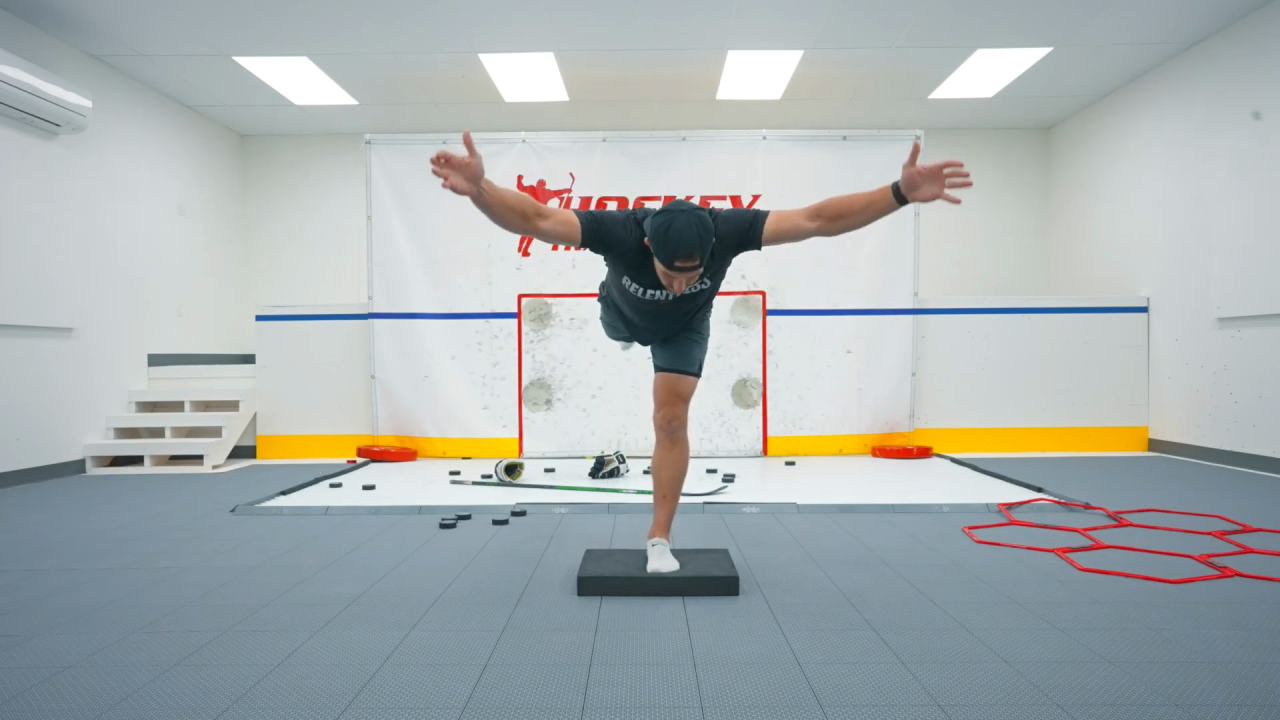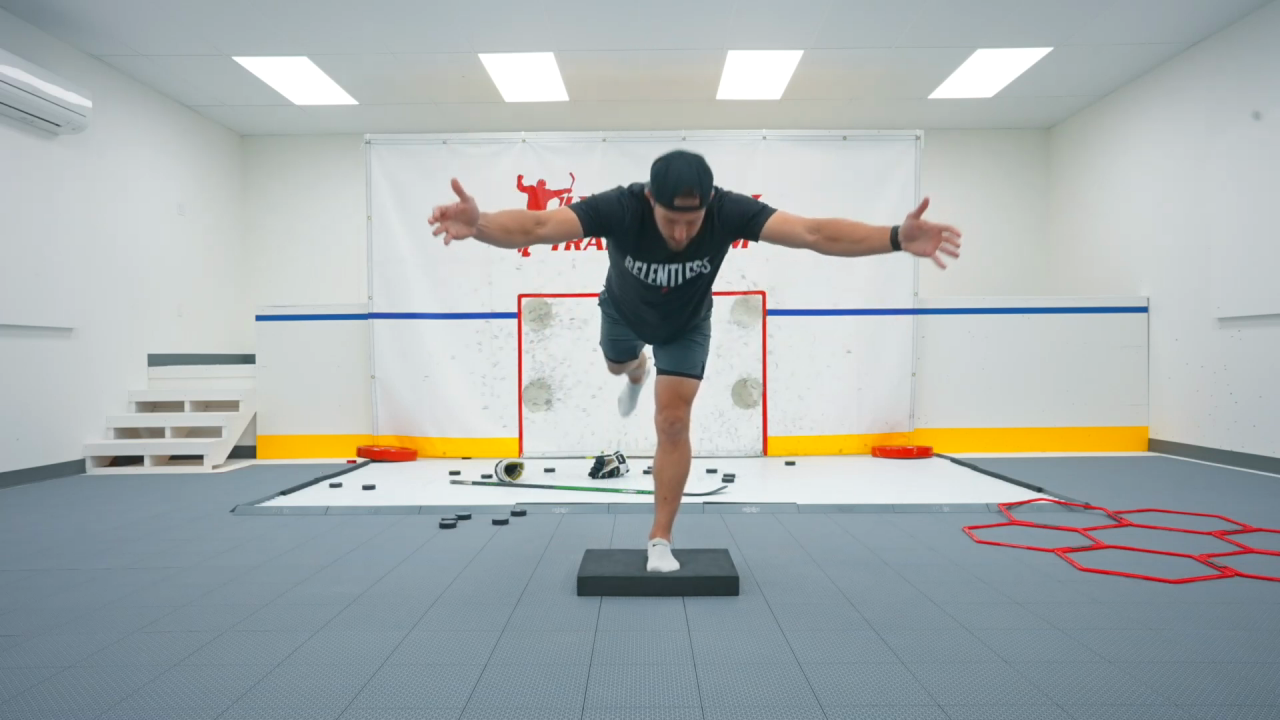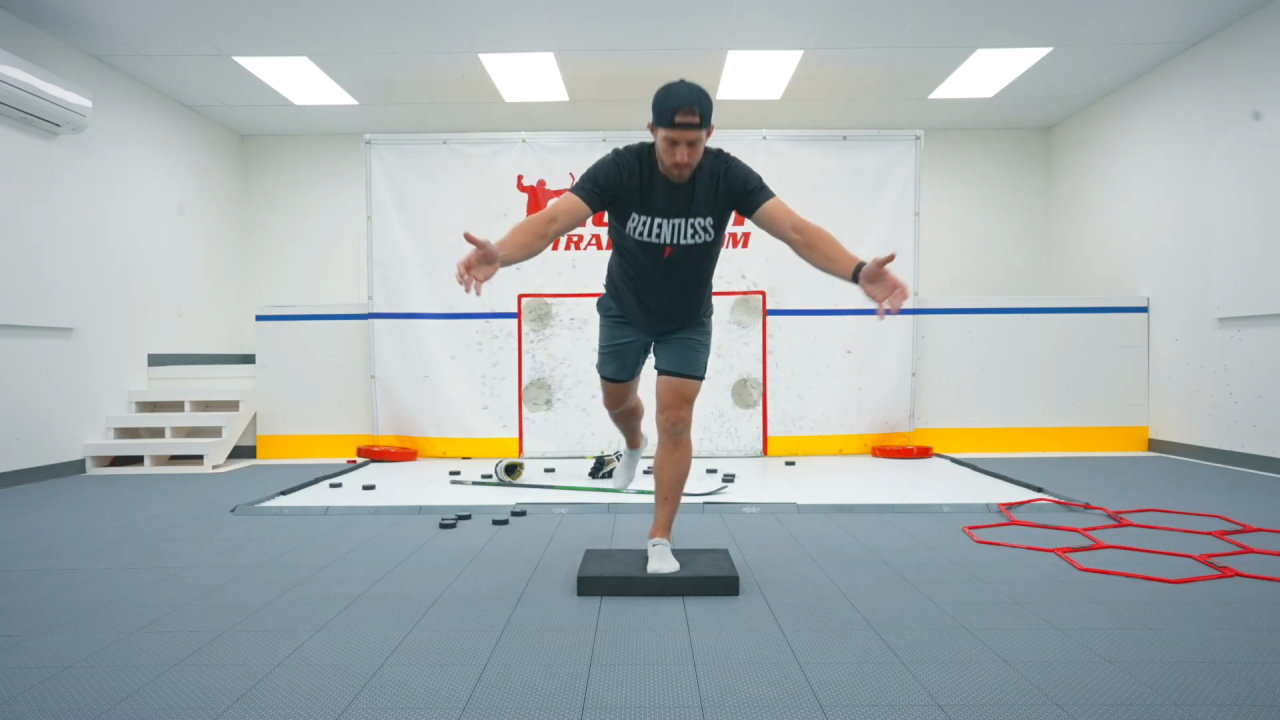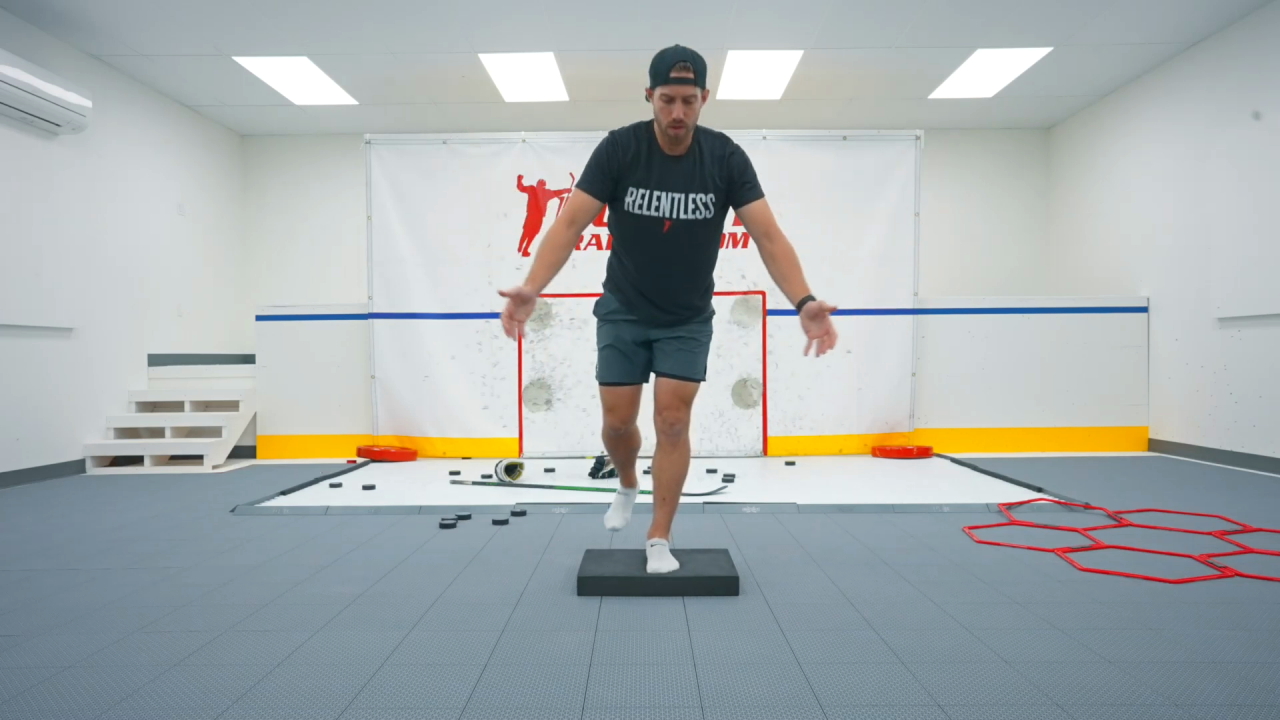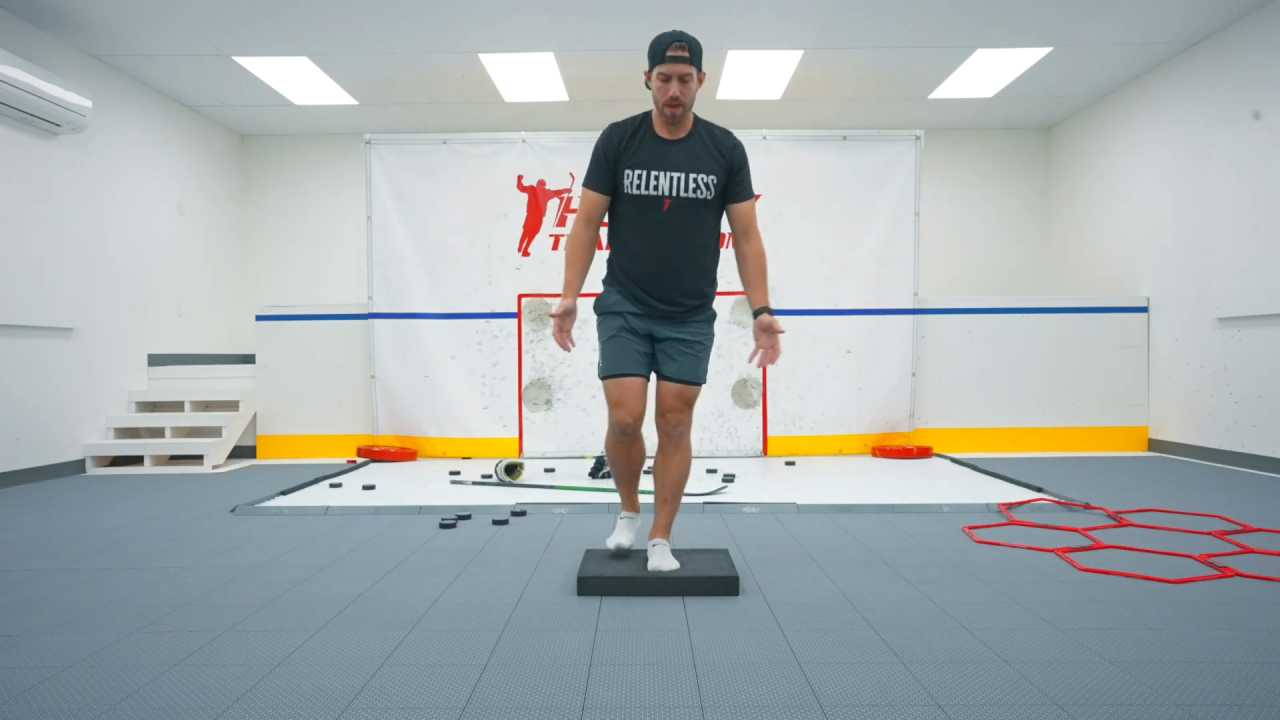
dt=0.3s
person 1, frame 1
left shoulder: (727, 231)
right shoulder: (620, 231)
left elbow: (817, 219)
right elbow: (535, 219)
left wrist: (900, 193)
right wrist: (480, 189)
left hip: (684, 328)
right hip: (624, 312)
left knee: (670, 419)
right knee: (624, 334)
left ankle: (659, 540)
right ankle: (636, 334)
person 1, frame 2
left shoulder: (729, 211)
right shoulder: (619, 207)
left elbow: (814, 233)
right elbow: (536, 226)
left wrist: (897, 237)
right wrist: (478, 222)
left hip: (686, 324)
right hip: (624, 313)
left knee: (673, 420)
right knee: (618, 365)
left ankle: (660, 540)
right ankle: (637, 370)
person 1, frame 3
left shoulder: (728, 174)
right shoulder: (620, 168)
left elbow: (795, 230)
right elbow: (552, 220)
left wrist: (859, 271)
right wrist: (498, 255)
left hip: (687, 320)
right hip: (624, 310)
left knee: (674, 421)
right knee: (619, 402)
left ankle: (660, 540)
right ankle: (634, 450)
person 1, frame 4
left shoulder: (726, 158)
right shoulder: (618, 148)
left elbow: (768, 235)
right elbow: (570, 223)
left wrist: (804, 302)
right wrist: (531, 288)
left hip: (687, 318)
right hip: (623, 310)
left knee: (672, 423)
right knee: (617, 422)
left ankle: (658, 540)
right ankle: (626, 485)
person 1, frame 5
left shoulder: (726, 149)
right shoulder: (617, 140)
left elbow: (746, 236)
right elbow: (587, 224)
left wrist: (759, 310)
right wrist: (569, 297)
left hip: (691, 314)
right hip: (624, 307)
left knee: (674, 425)
right knee: (625, 419)
left ankle: (661, 539)
right ankle: (627, 513)
